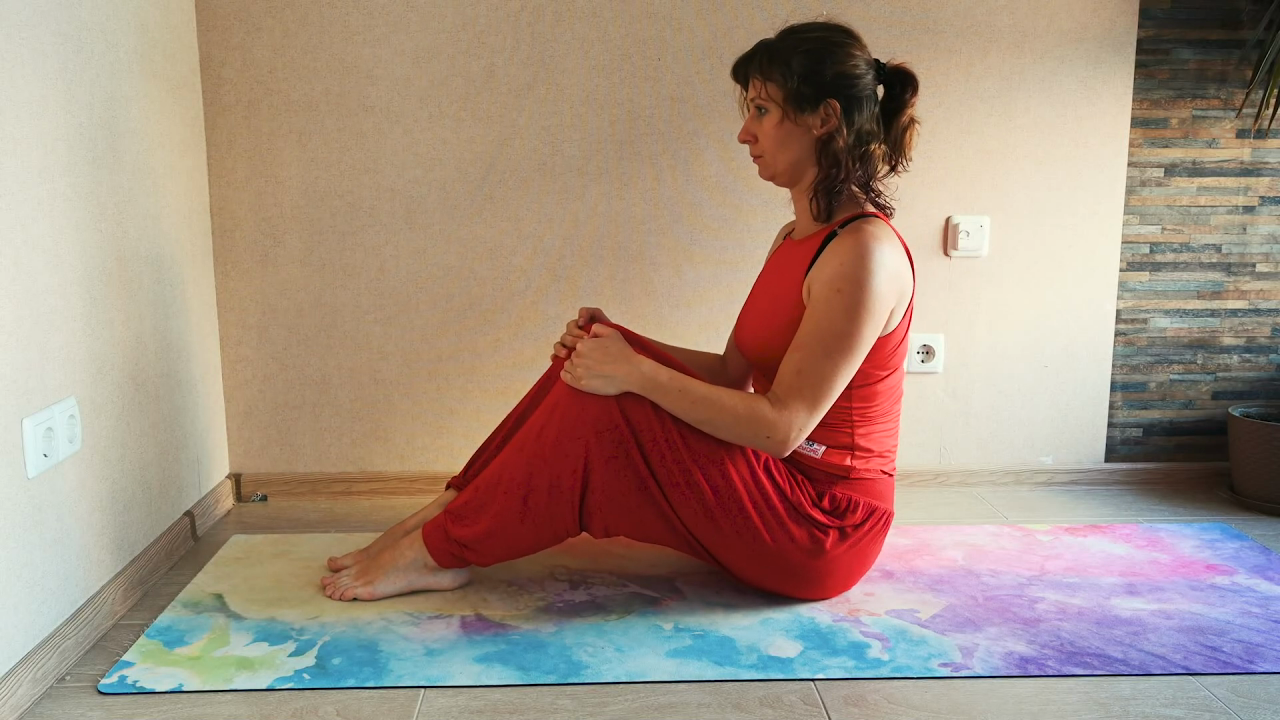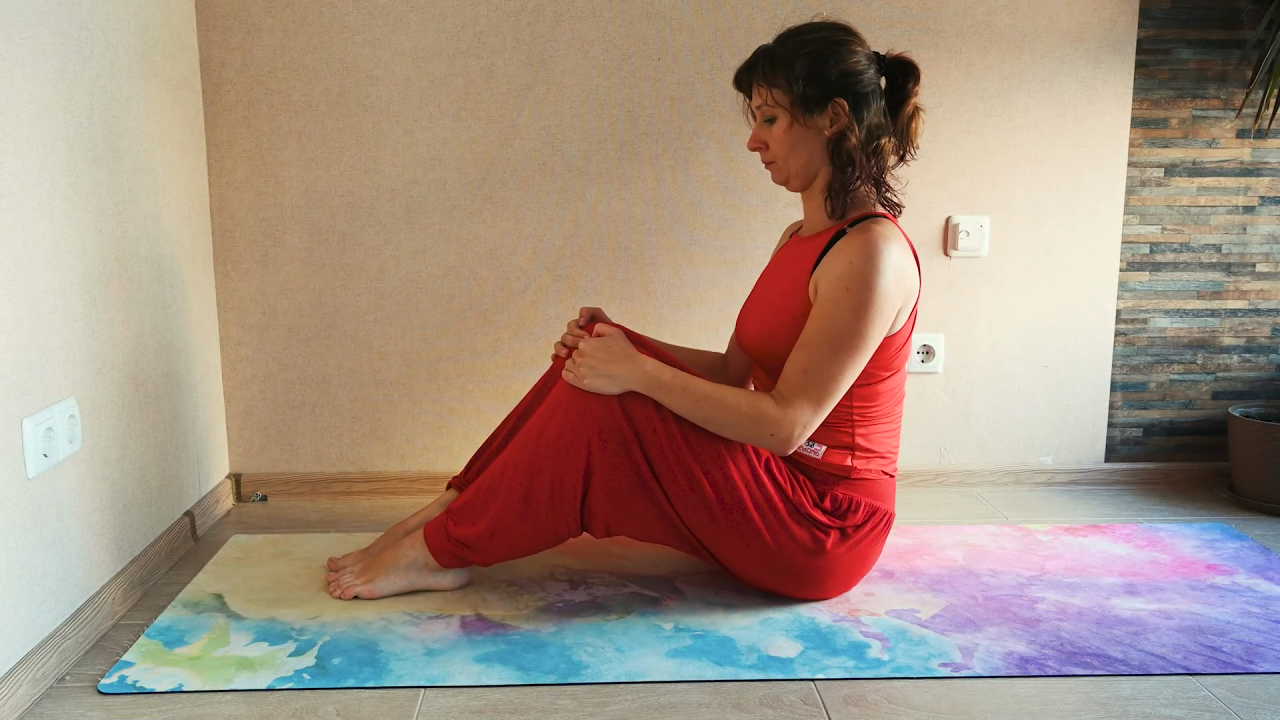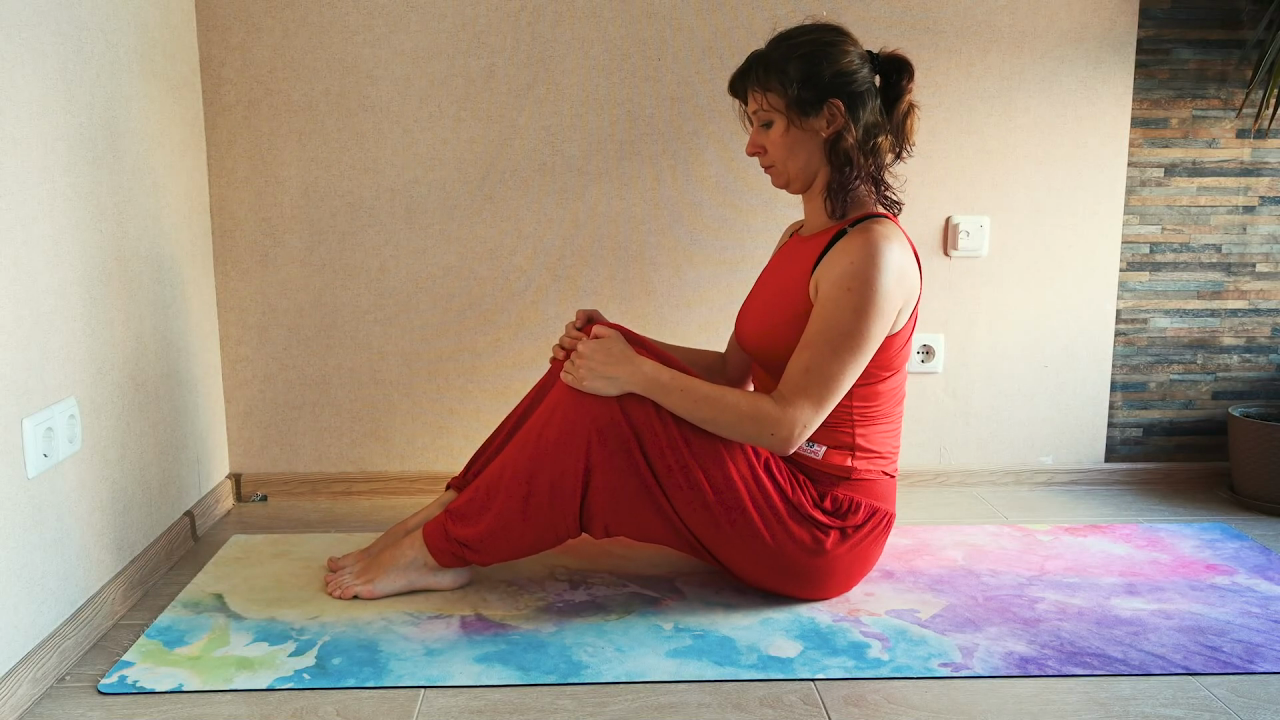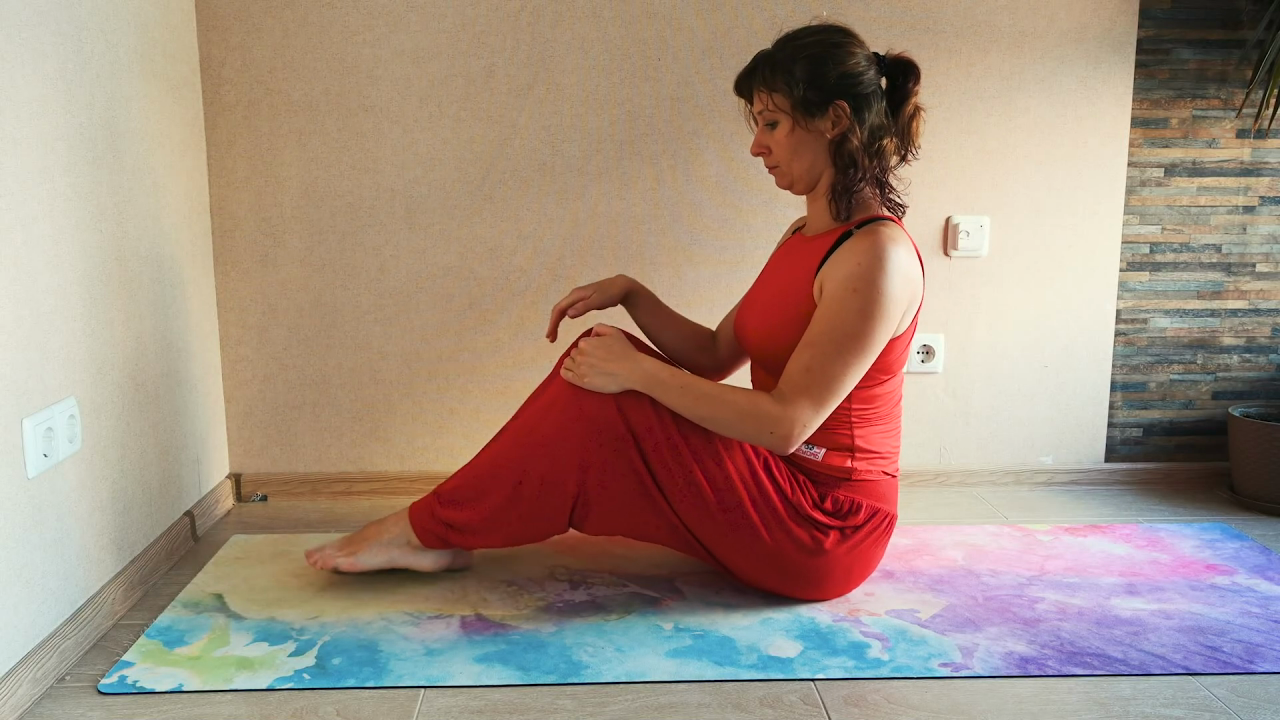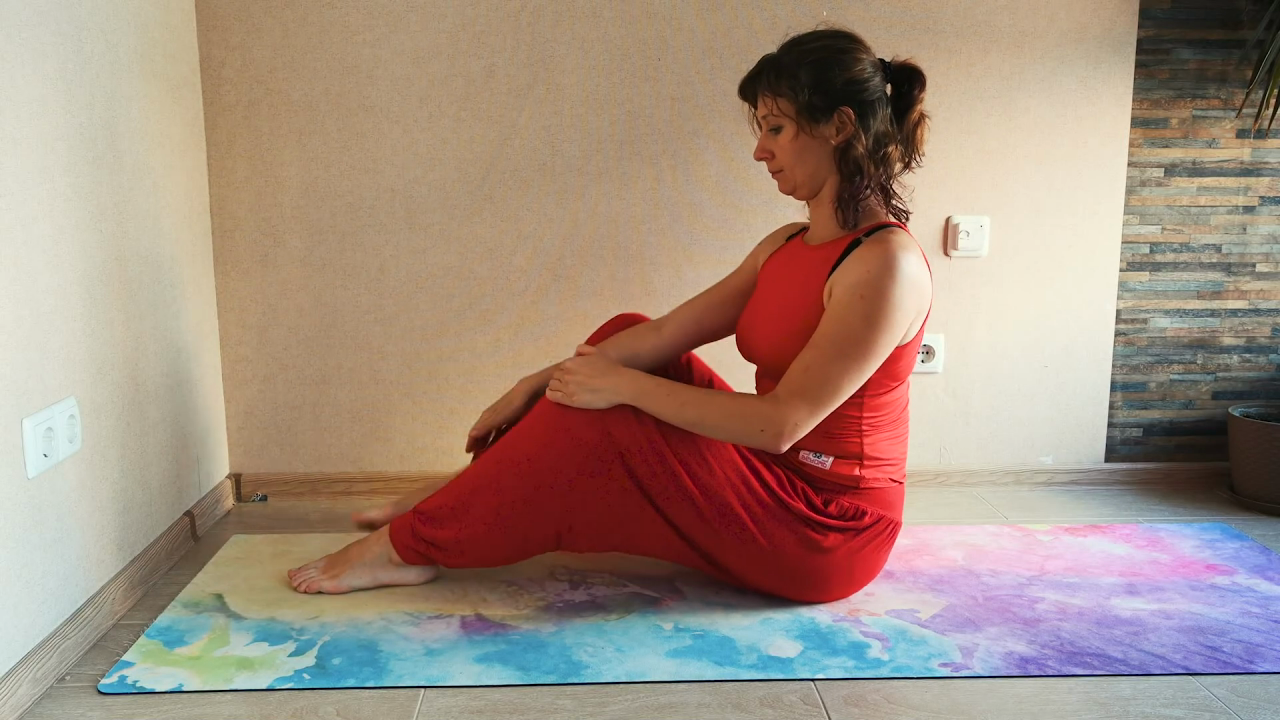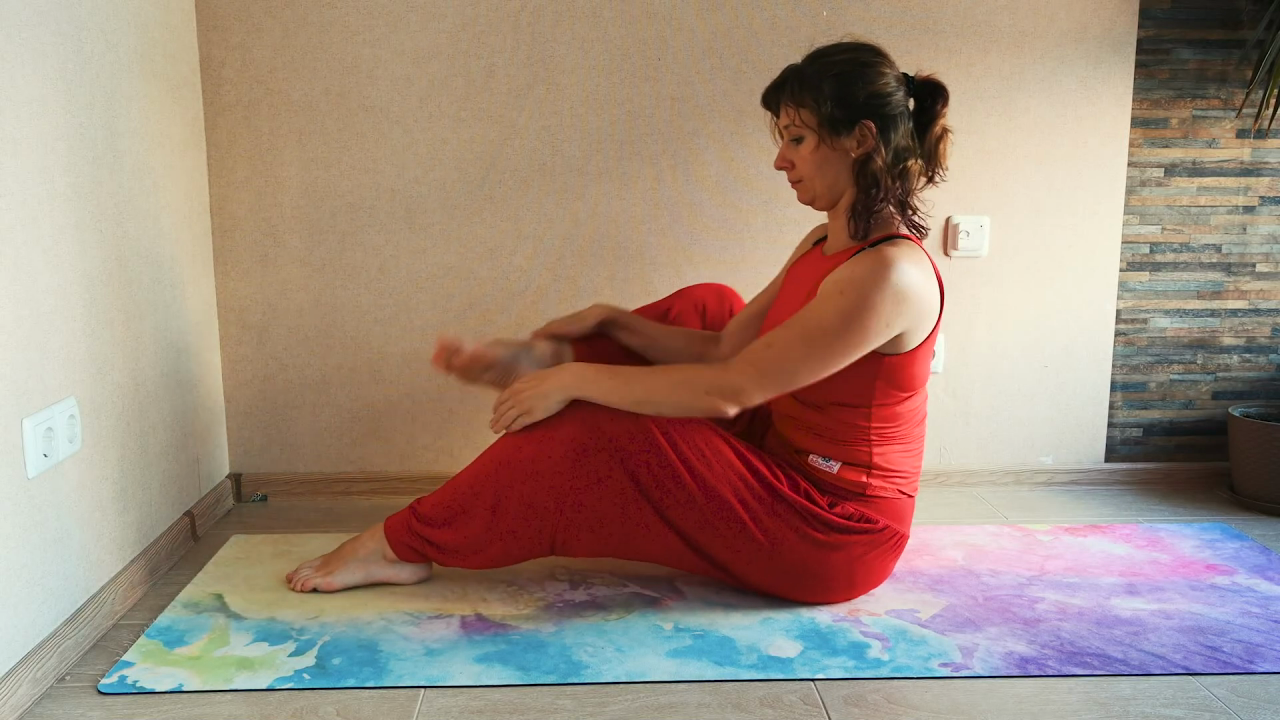
dt=0.4s
person 1, frame 1
left shoulder: (863, 252)
right shoulder: (796, 240)
left elbow: (783, 425)
right elbow: (732, 374)
left wrist: (635, 372)
right wrist: (621, 347)
left hip: (820, 530)
right hip: (779, 491)
left knee: (601, 404)
right knee: (595, 363)
left ankle: (440, 551)
right ankle: (451, 513)
person 1, frame 2
left shoulder: (871, 253)
right shoulder: (802, 239)
left elbow: (786, 424)
right elbow: (733, 372)
left wrist: (638, 371)
right wrist: (620, 349)
left hip: (819, 531)
right hip: (776, 492)
left knee: (600, 404)
right knee: (594, 362)
left ankle: (439, 551)
right ankle: (450, 513)
person 1, frame 3
left shoulder: (873, 253)
right shoulder: (803, 239)
left elbow: (788, 424)
right elbow: (733, 373)
left wrist: (637, 373)
right wrist: (619, 347)
left hip: (820, 529)
right hip: (777, 488)
left knee: (601, 404)
right knee: (596, 362)
left ankle: (440, 550)
right ankle: (452, 511)
person 1, frame 4
left shoulder: (877, 256)
right shoulder: (805, 238)
left elbow: (788, 422)
right elbow: (714, 355)
left wrist: (638, 370)
right wrist: (628, 293)
left hip: (821, 534)
right hip: (779, 487)
left knee: (600, 403)
right knee: (601, 360)
left ankle: (427, 531)
right ankle: (454, 522)
person 1, frame 5
left shoulder: (888, 264)
right shoulder: (787, 247)
left elbow: (780, 424)
right elbow: (664, 336)
left wrist: (623, 386)
right wrist: (538, 385)
left hip: (823, 537)
right hip: (780, 483)
left knee: (588, 423)
right knee: (628, 333)
left ankle: (409, 547)
right ankle: (489, 479)
person 1, frame 6
left shoulder: (887, 274)
right shoulder: (825, 245)
left elbow: (724, 394)
right elbow: (723, 351)
left wrist: (573, 385)
right wrist: (616, 321)
left hip: (832, 541)
right hip: (796, 478)
left knee: (587, 427)
right knee: (708, 307)
left ankle: (401, 545)
